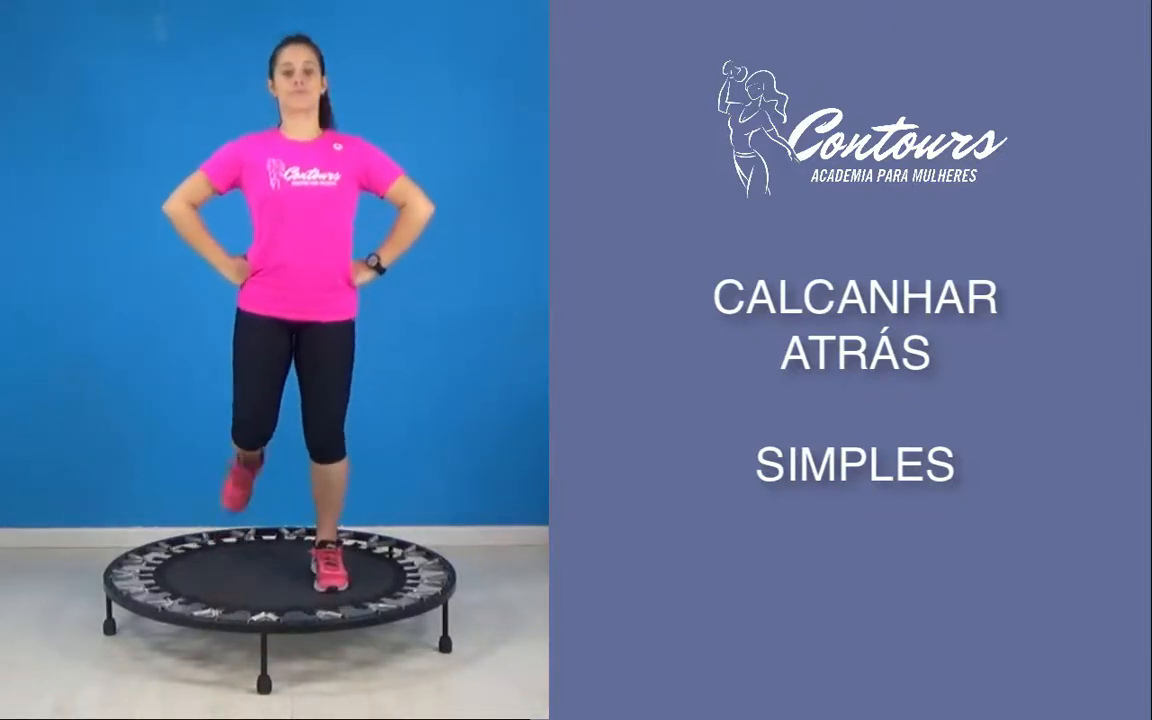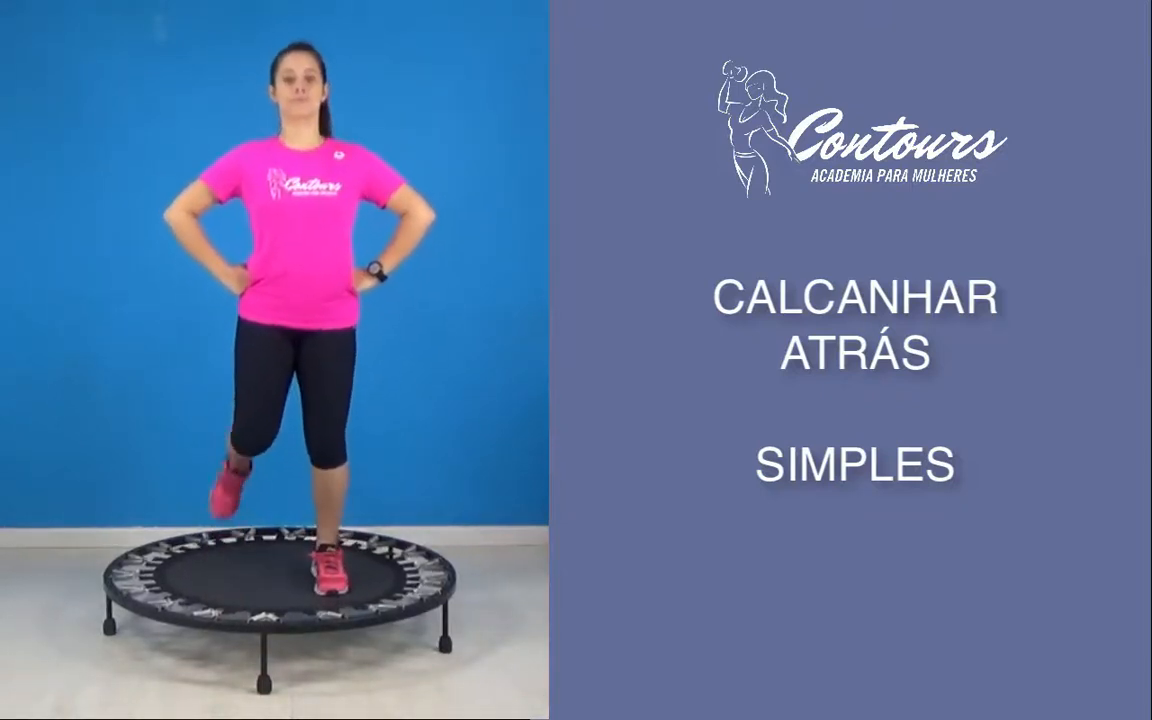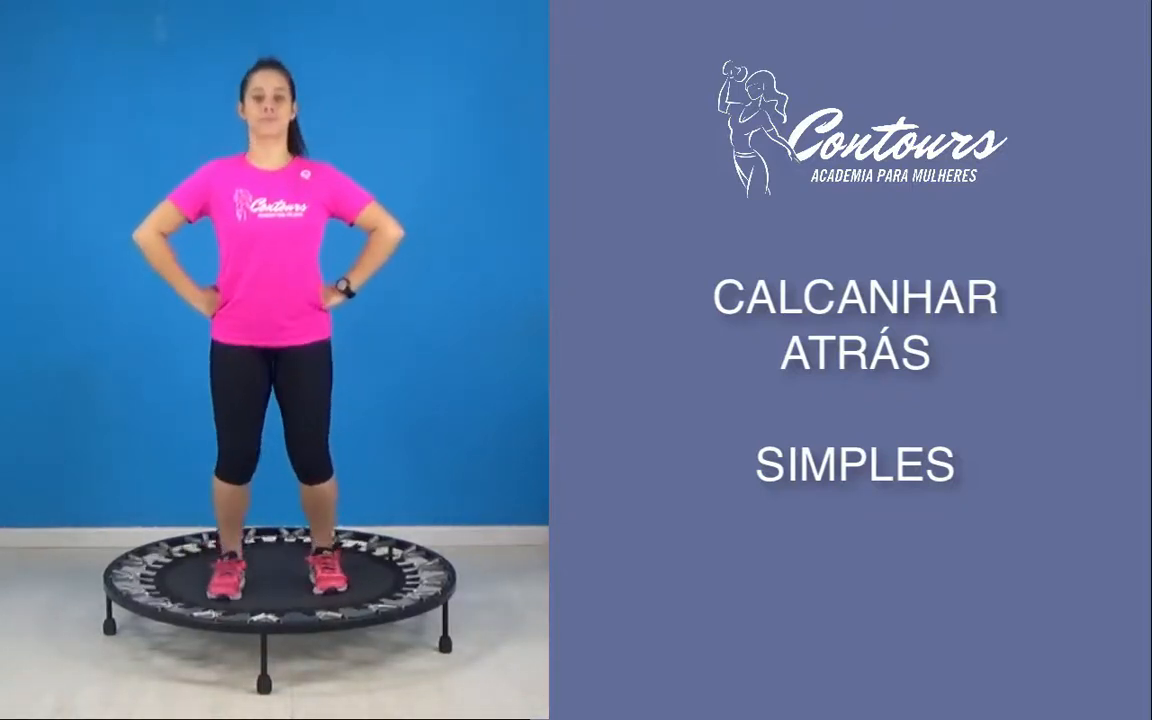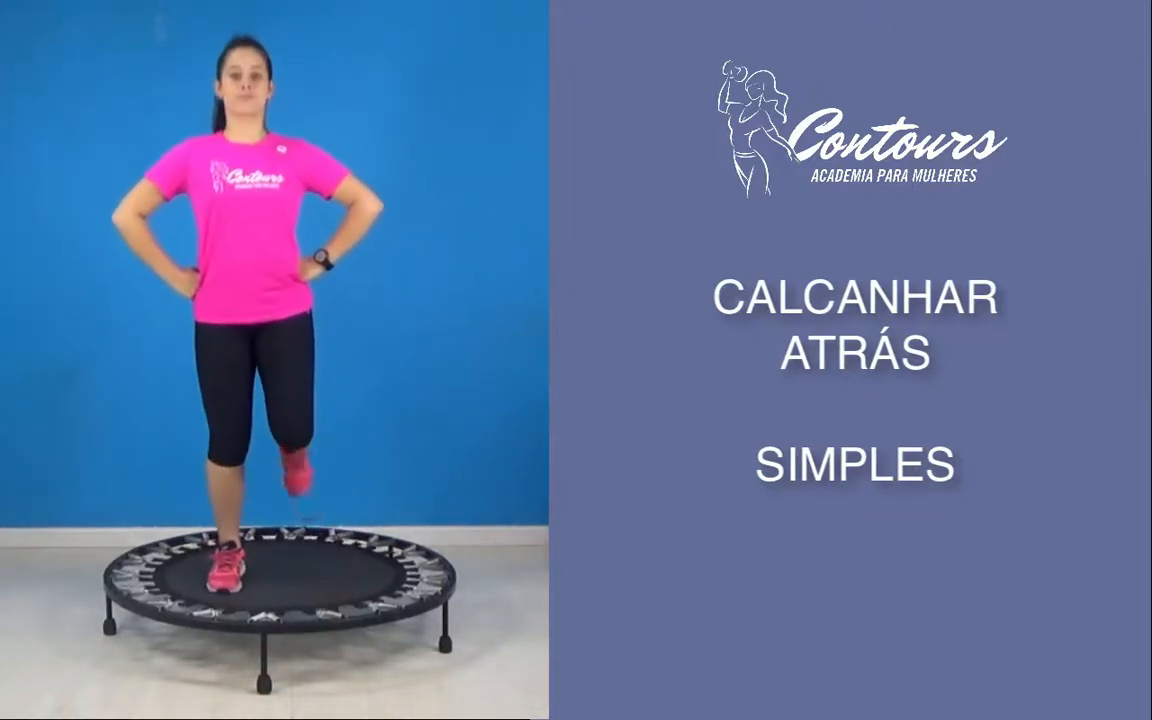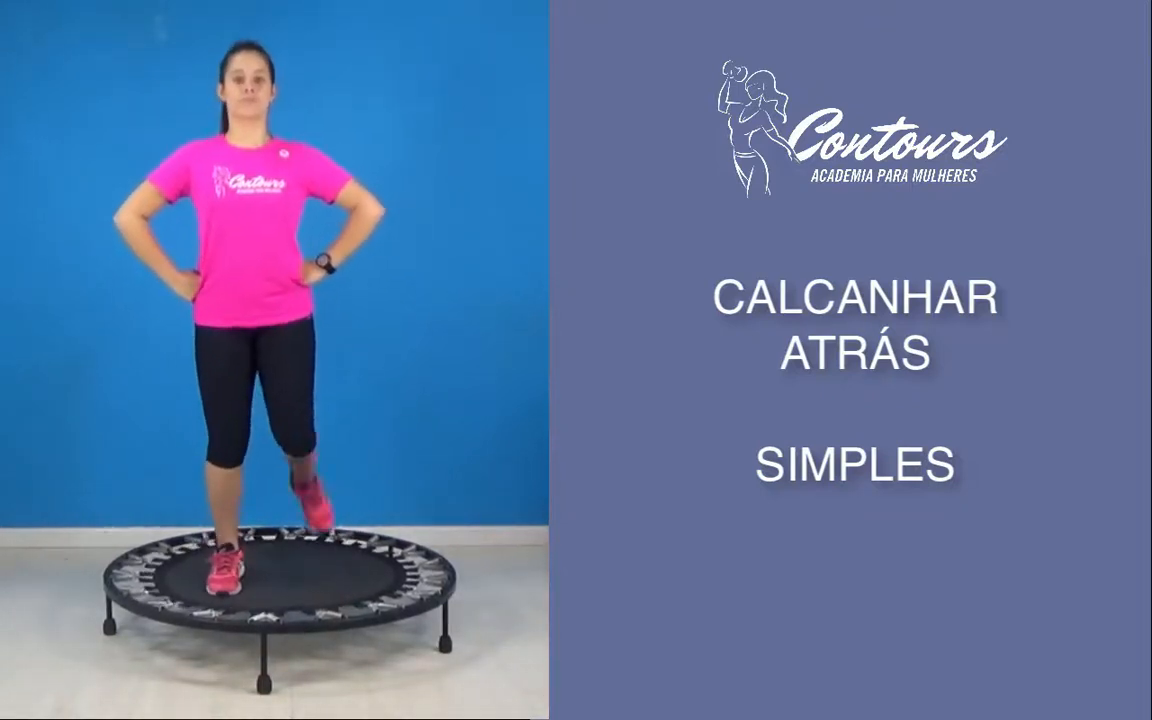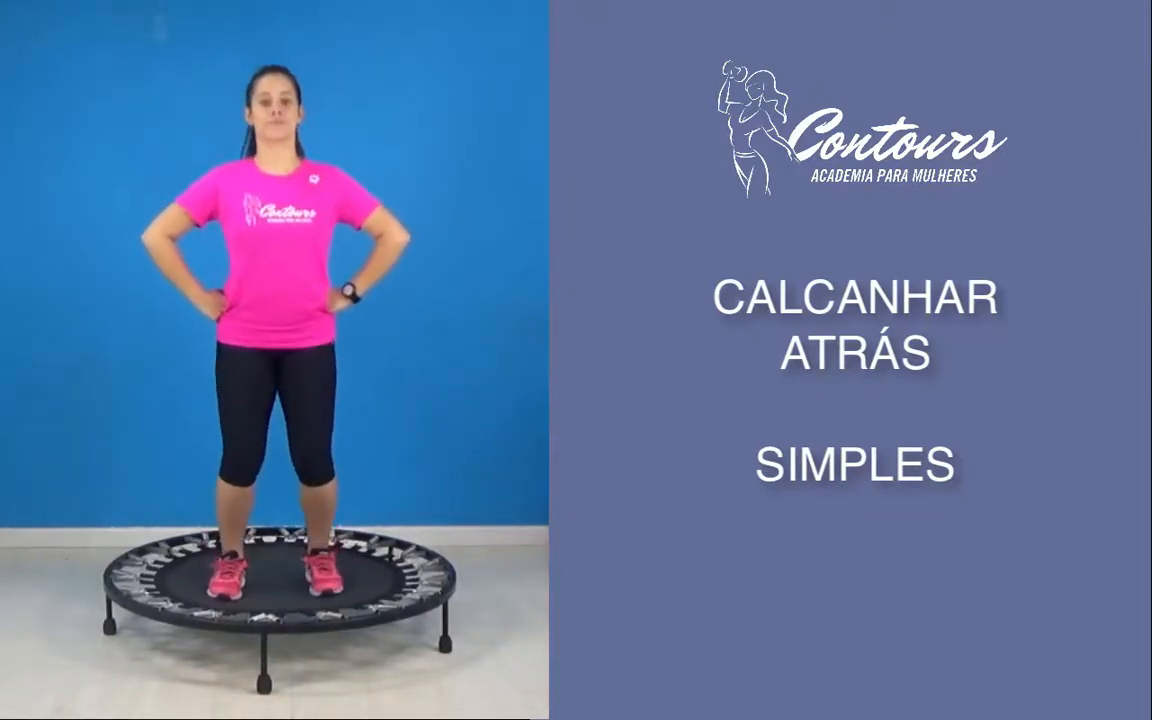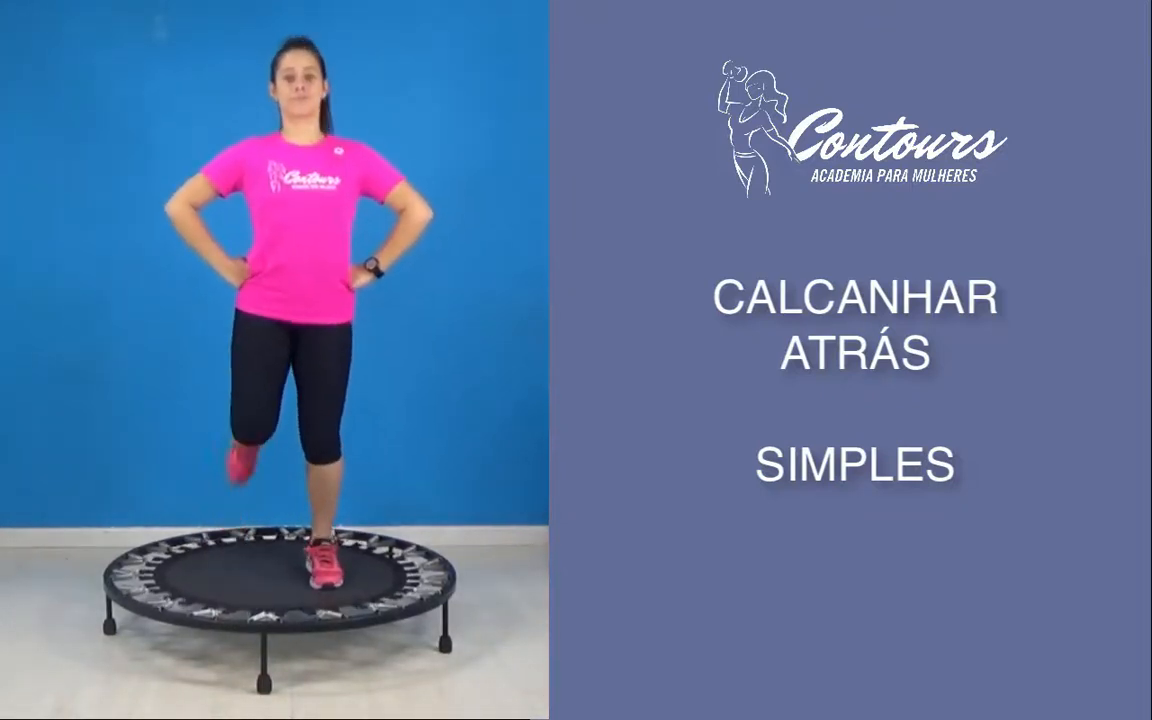
dt=0.3s
person 1, frame 1
left shoulder: (354, 153)
right shoulder: (247, 151)
left elbow: (419, 207)
right elbow: (178, 205)
left wrist: (374, 265)
right wrist: (225, 265)
left hip: (331, 316)
right hip: (262, 313)
left knee: (326, 436)
right knee: (251, 430)
left ankle: (328, 547)
right ankle: (246, 464)
person 1, frame 2
left shoulder: (354, 161)
right shoulder: (247, 160)
left elbow: (420, 214)
right elbow: (178, 213)
left wrist: (375, 273)
right wrist: (226, 273)
left hip: (332, 324)
right hip: (263, 320)
left knee: (327, 444)
right knee: (253, 434)
left ankle: (328, 551)
right ankle: (236, 468)
person 1, frame 3
left shoulder: (322, 180)
right shoulder: (214, 177)
left elbow: (389, 232)
right elbow: (149, 235)
left wrist: (343, 288)
right wrist: (197, 295)
left hip: (306, 341)
right hip: (235, 342)
left knee: (311, 457)
right knee: (236, 458)
left ankle: (324, 553)
right ankle: (229, 556)
person 1, frame 4
left shoulder: (298, 155)
right shoulder: (192, 155)
left elbow: (367, 204)
right elbow: (127, 215)
left wrist: (322, 261)
right wrist: (176, 276)
left hip: (287, 314)
right hip: (218, 319)
left knee: (293, 429)
right knee: (227, 439)
left ankle: (292, 455)
right ankle: (228, 548)
person 1, frame 5
left shoulder: (300, 160)
right shoulder: (194, 158)
left elbow: (369, 209)
right elbow: (128, 217)
left wrist: (323, 266)
right wrist: (176, 279)
left hip: (288, 319)
right hip: (219, 323)
left knee: (294, 433)
right knee: (225, 441)
left ankle: (308, 483)
right ankle: (227, 551)
person 1, frame 6
left shoulder: (329, 183)
right shoulder: (224, 181)
left elbow: (395, 236)
right elbow: (157, 236)
left wrist: (349, 293)
right wrist: (202, 298)
left hip: (310, 344)
right hip: (241, 343)
left knee: (314, 460)
right knee: (241, 459)
left ankle: (321, 553)
right ankle: (230, 557)
person 1, frame 7
left shoulder: (354, 158)
right shoulder: (249, 154)
left elbow: (418, 212)
right elbow: (179, 206)
left wrist: (371, 269)
right wrist: (225, 266)
left hip: (330, 318)
right hip: (261, 314)
left knee: (322, 436)
right knee: (251, 428)
left ankle: (322, 545)
right ankle: (246, 450)
